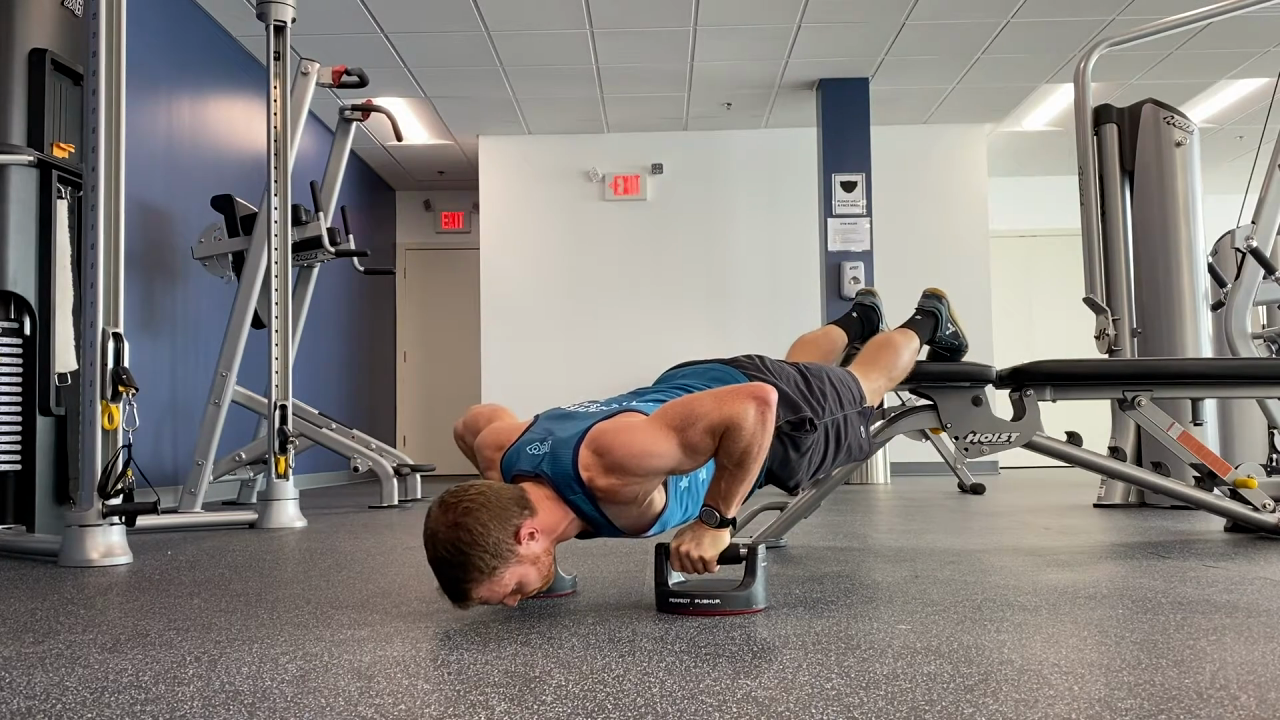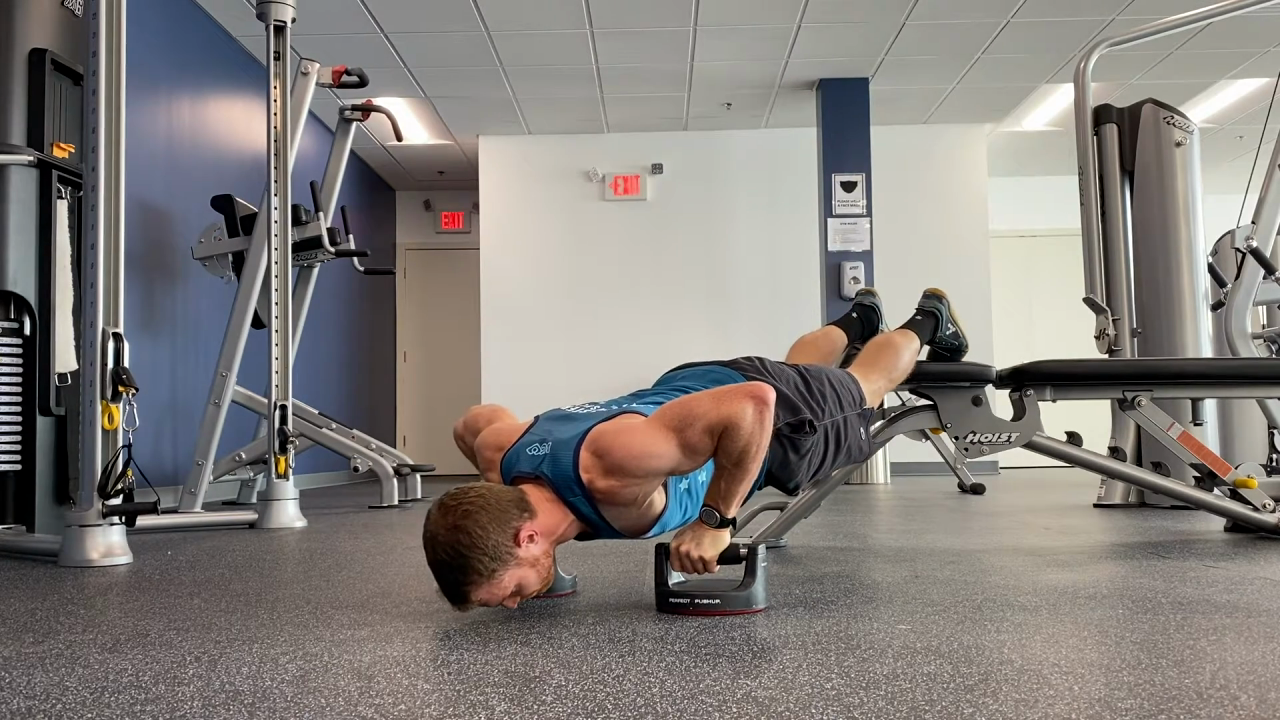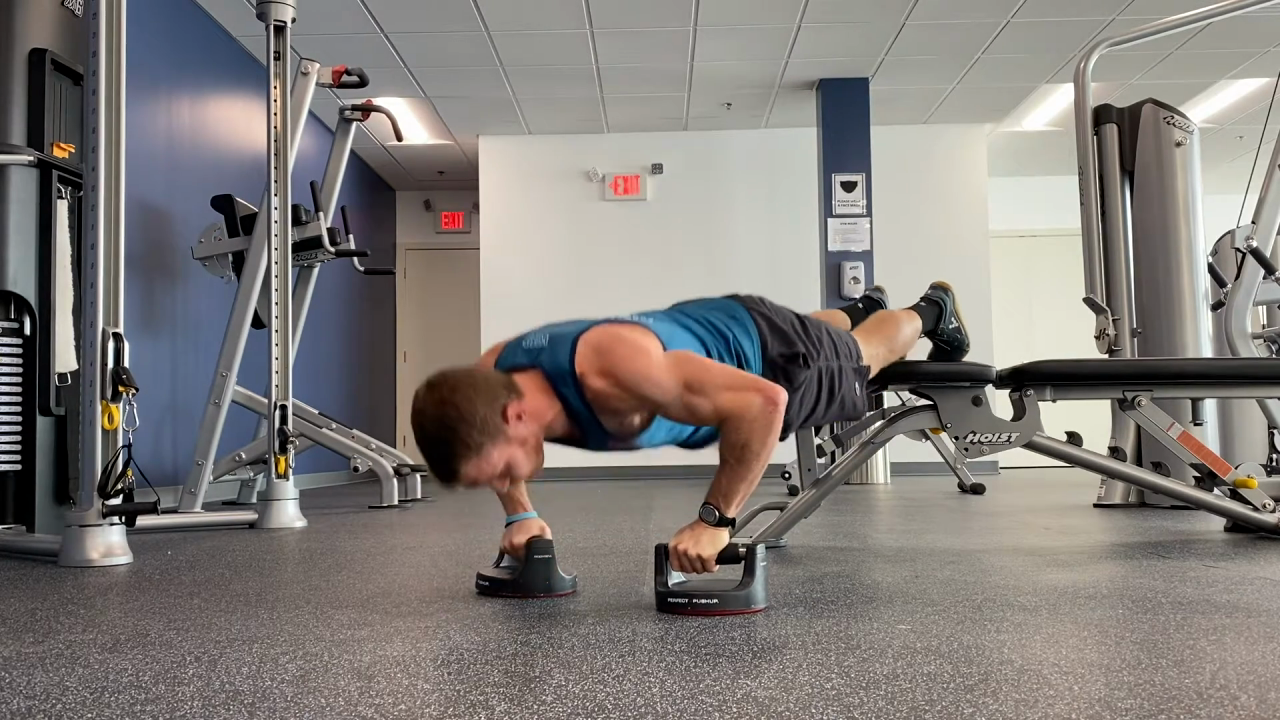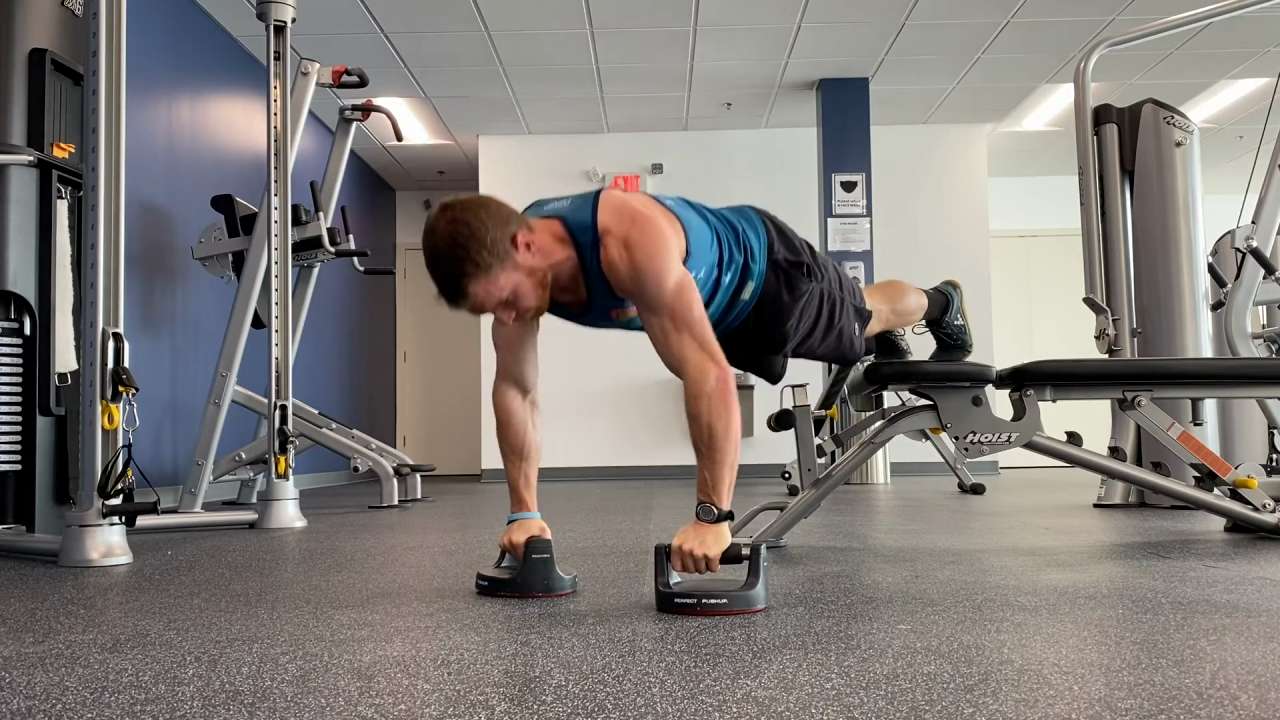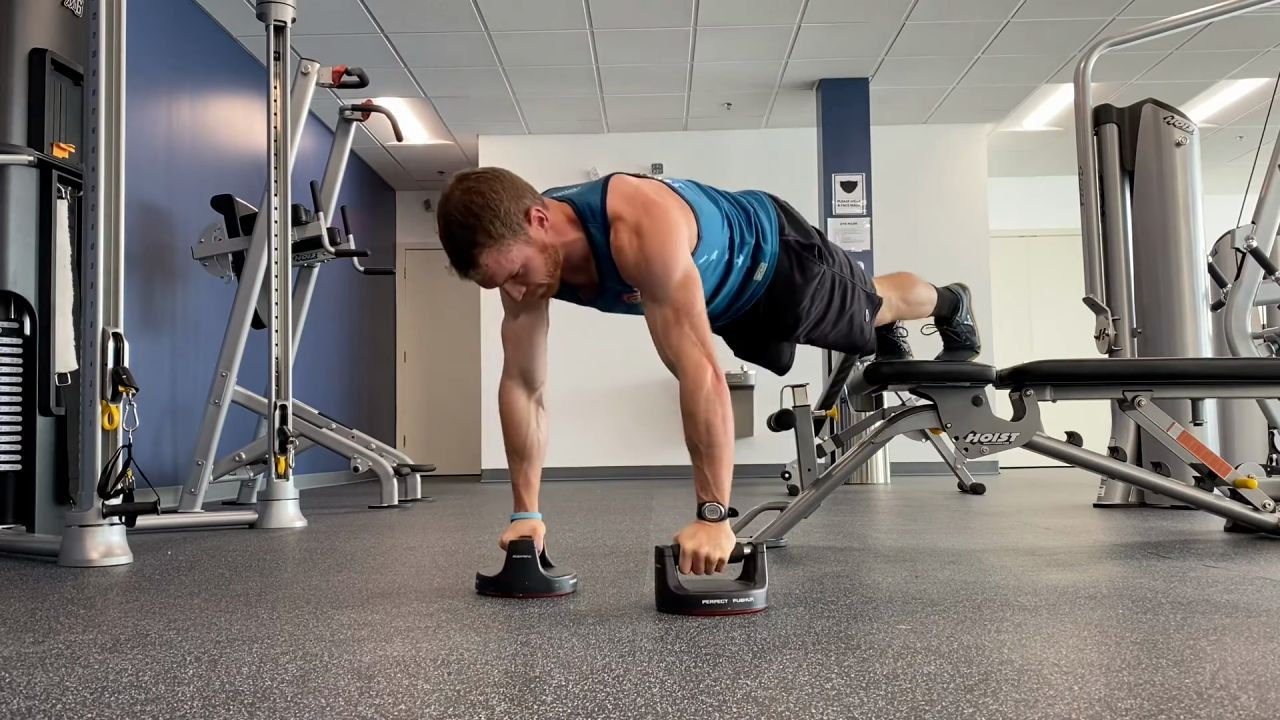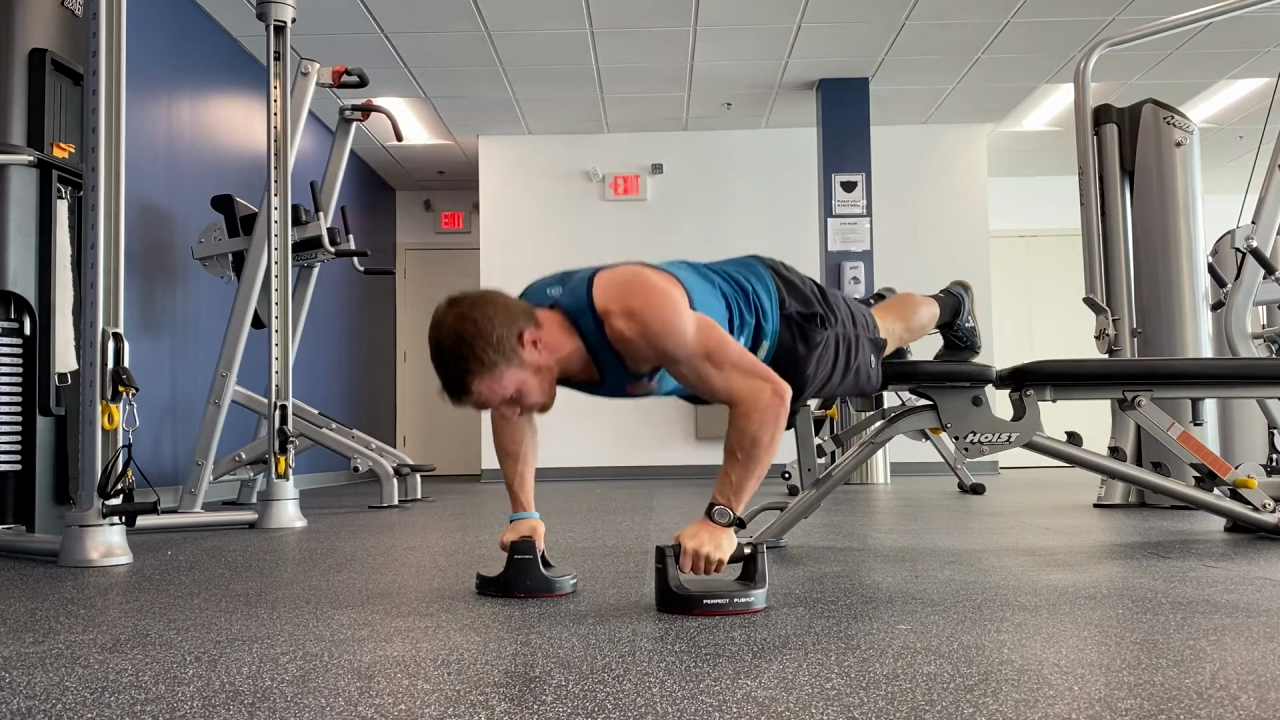
dt=0.4s
person 1, frame 1
left shoulder: (611, 467)
right shoulder: (501, 456)
left elbow: (755, 405)
right elbow: (473, 420)
left wrist: (714, 522)
right wrist: (504, 501)
left hip: (773, 414)
right hip: (689, 389)
left knee: (862, 386)
right knee: (798, 366)
left ankle: (929, 320)
right ankle: (859, 318)
person 1, frame 2
left shoulder: (610, 467)
right shoulder: (501, 458)
left elbow: (753, 404)
right elbow: (472, 419)
left wrist: (714, 522)
left hip: (770, 415)
right hip: (689, 392)
left knee: (861, 387)
right knee: (797, 368)
left ankle: (930, 320)
right ankle: (859, 317)
person 1, frame 3
left shoulder: (609, 372)
right shoulder: (497, 377)
left elbow: (766, 401)
right elbow: (480, 430)
left wrist: (714, 521)
right wrist: (521, 517)
left hip: (759, 355)
right hip: (701, 359)
left knee: (862, 357)
left ankle: (932, 311)
right ankle: (861, 307)
person 1, frame 4
left shoulder: (631, 241)
right shoulder: (511, 261)
left elbow: (712, 377)
right elbow: (513, 389)
left wrist: (712, 516)
right wrist: (525, 512)
left hip: (766, 267)
right hip: (717, 292)
left knee: (864, 316)
left ankle: (941, 306)
right ankle: (884, 342)
person 1, frame 5
left shoulder: (641, 229)
right shoulder: (522, 248)
left elbow: (700, 373)
right elbow: (521, 384)
left wrist: (713, 516)
right wrist: (526, 511)
left hip: (777, 255)
right hip: (729, 288)
left knee: (873, 306)
left ankle: (950, 305)
right ankle: (887, 341)
person 1, frame 6
left shoulder: (634, 316)
right shoulder: (519, 322)
left elbow: (768, 395)
right elbow: (511, 418)
left wrist: (721, 519)
right wrist: (524, 512)
left hip: (776, 314)
right hip: (719, 309)
left knee: (877, 338)
left ankle: (949, 306)
right ankle: (870, 301)
